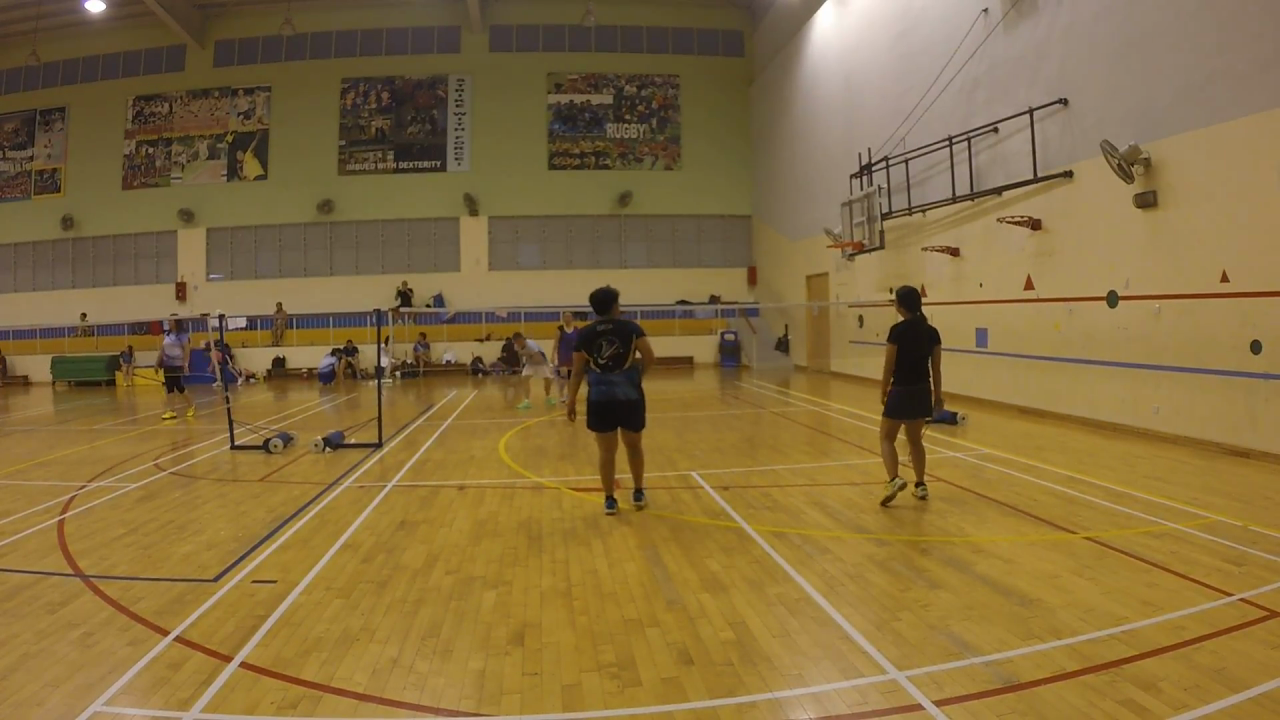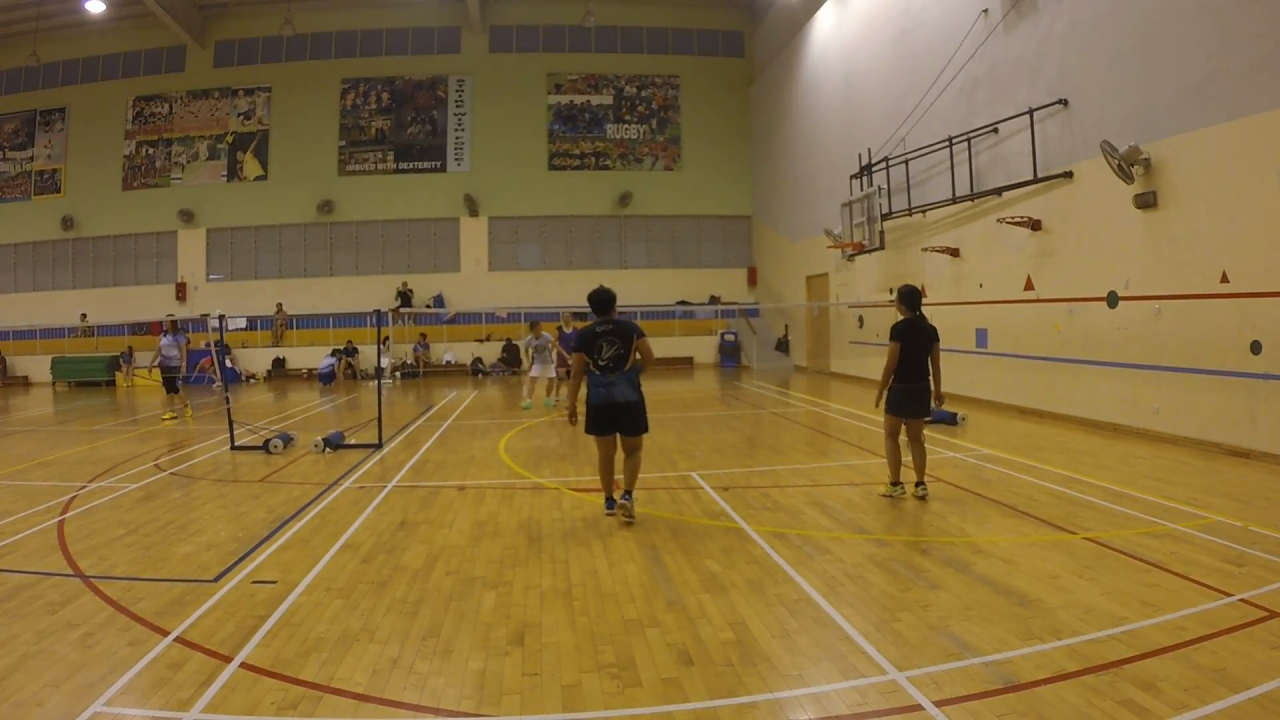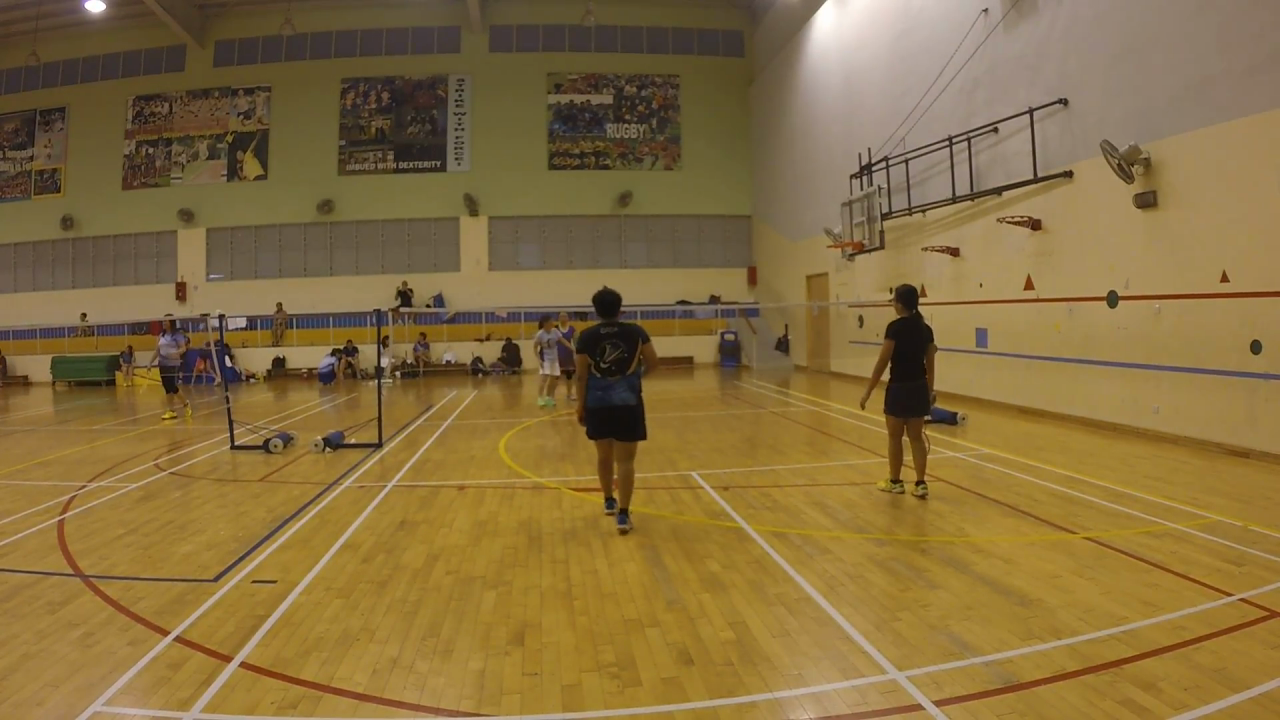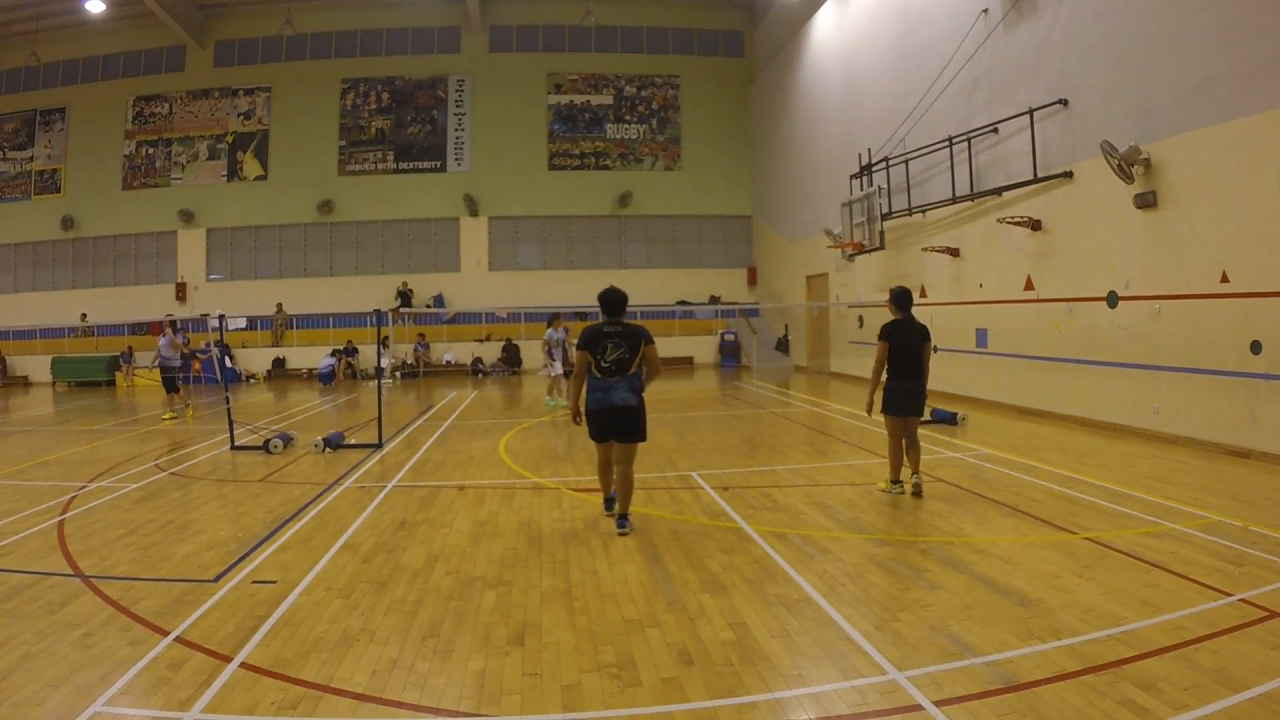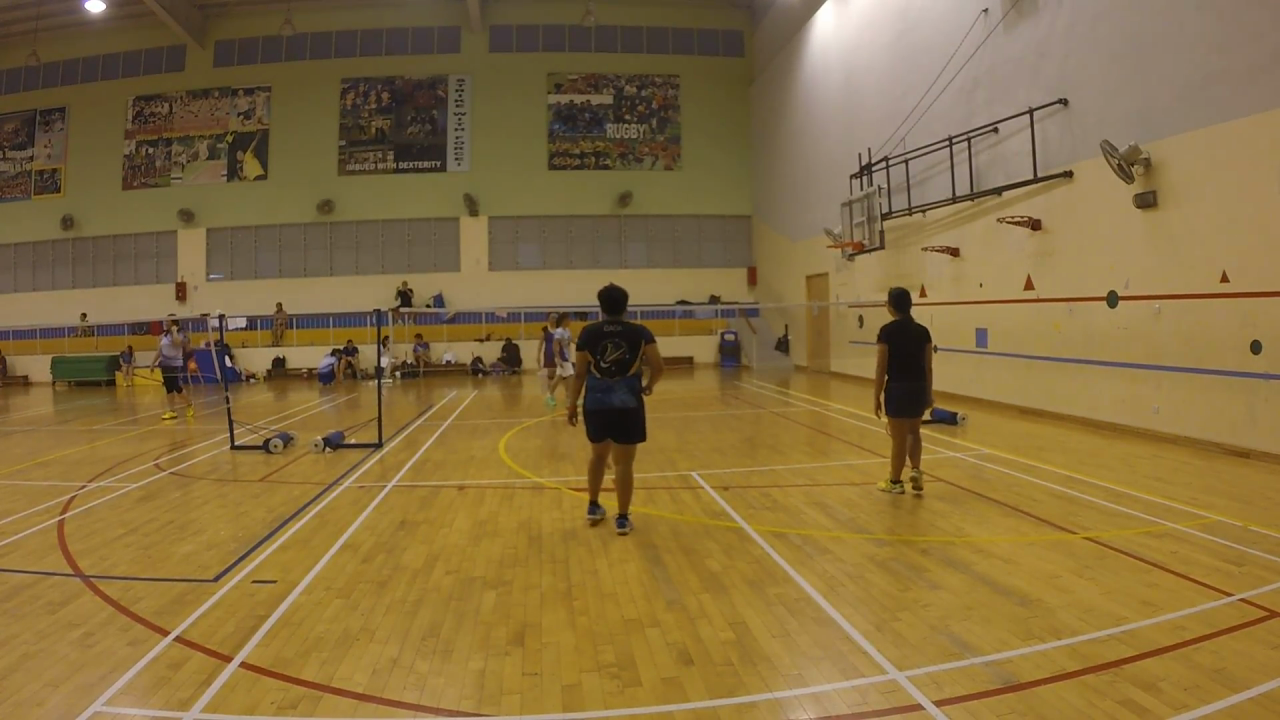
dt=0.2s
person 1, frame 1
left shoulder: (584, 335)
right shoulder: (631, 328)
left elbow: (577, 371)
right elbow: (649, 358)
left wrist: (571, 400)
right wrist: (639, 375)
left hip: (600, 398)
right hip: (630, 396)
left knee: (606, 450)
right knee: (634, 445)
left ankle: (609, 500)
right ankle: (638, 492)
person 1, frame 2
left shoulder: (583, 335)
right shoulder: (630, 328)
left elbow: (577, 373)
right elbow: (649, 358)
left wrist: (572, 404)
left hip: (599, 401)
right hip: (629, 398)
left knee: (605, 453)
right knee: (633, 450)
left ankle: (609, 501)
right ankle: (627, 495)
person 1, frame 3
left shoulder: (586, 336)
right shoulder: (635, 332)
left elbow: (581, 376)
right elbow: (653, 363)
left wrist: (580, 405)
left hip: (597, 404)
right hip: (628, 403)
left knee: (604, 455)
right knee: (626, 460)
left ankle: (609, 501)
right ankle: (623, 515)
person 1, frame 4
left shoulder: (588, 334)
right shoulder: (640, 333)
left elbow: (579, 373)
right elbow: (656, 368)
left wrist: (574, 403)
right wrist: (643, 383)
left hip: (597, 404)
right hip: (629, 405)
left knee: (604, 456)
right knee: (624, 463)
left ankle: (608, 501)
right ankle: (622, 518)
person 1, frame 5
left shoulder: (588, 333)
right shoulder: (640, 333)
left elbow: (579, 373)
right elbow: (658, 367)
left wrist: (572, 403)
right wrist: (649, 385)
left hip: (596, 405)
right hip: (628, 406)
left knee: (598, 455)
right knee: (624, 463)
left ankle: (593, 507)
right ankle: (622, 518)
person 2, frame 1
left shoulder: (898, 330)
right shoulder: (931, 332)
left elbow: (889, 367)
right elbow: (935, 367)
left wrist: (884, 391)
right wrist: (937, 395)
left hip: (901, 391)
right hip: (921, 391)
left knee: (886, 438)
right knee: (915, 439)
left ankle: (894, 479)
right ankle: (921, 486)
person 2, frame 2
left shoulder: (899, 328)
right shoulder: (930, 330)
left elbow: (891, 364)
right elbow: (935, 364)
left wrist: (881, 391)
right wrist: (937, 391)
left hip: (901, 389)
right hip: (922, 389)
left knee: (891, 437)
right knee: (916, 438)
left ankle: (896, 484)
right ankle: (921, 485)
person 2, frame 3
left shoulder: (895, 327)
right shoulder: (925, 329)
left elbow: (882, 363)
right elbow: (930, 364)
left wrist: (868, 392)
right wrist: (930, 390)
left hip: (899, 388)
right hip: (919, 388)
left knee: (895, 437)
right knee: (916, 437)
left ankle: (895, 482)
right ankle: (921, 483)
person 2, frame 4
left shoulder: (889, 329)
right shoulder: (922, 330)
left elbow: (879, 365)
right elbow: (926, 364)
left wrist: (871, 395)
left hip: (896, 388)
right hip: (916, 388)
left knee: (895, 437)
right knee: (911, 435)
left ankle: (895, 482)
right ankle: (915, 475)
person 2, frame 5
left shoulder: (887, 331)
right shoulder: (923, 331)
left elbow: (881, 367)
right elbow: (928, 366)
left wrist: (877, 397)
right wrist: (928, 393)
left hip: (897, 389)
right hip: (918, 389)
left knee: (899, 439)
right knee: (914, 433)
left ankle: (895, 482)
right ankle: (915, 470)
